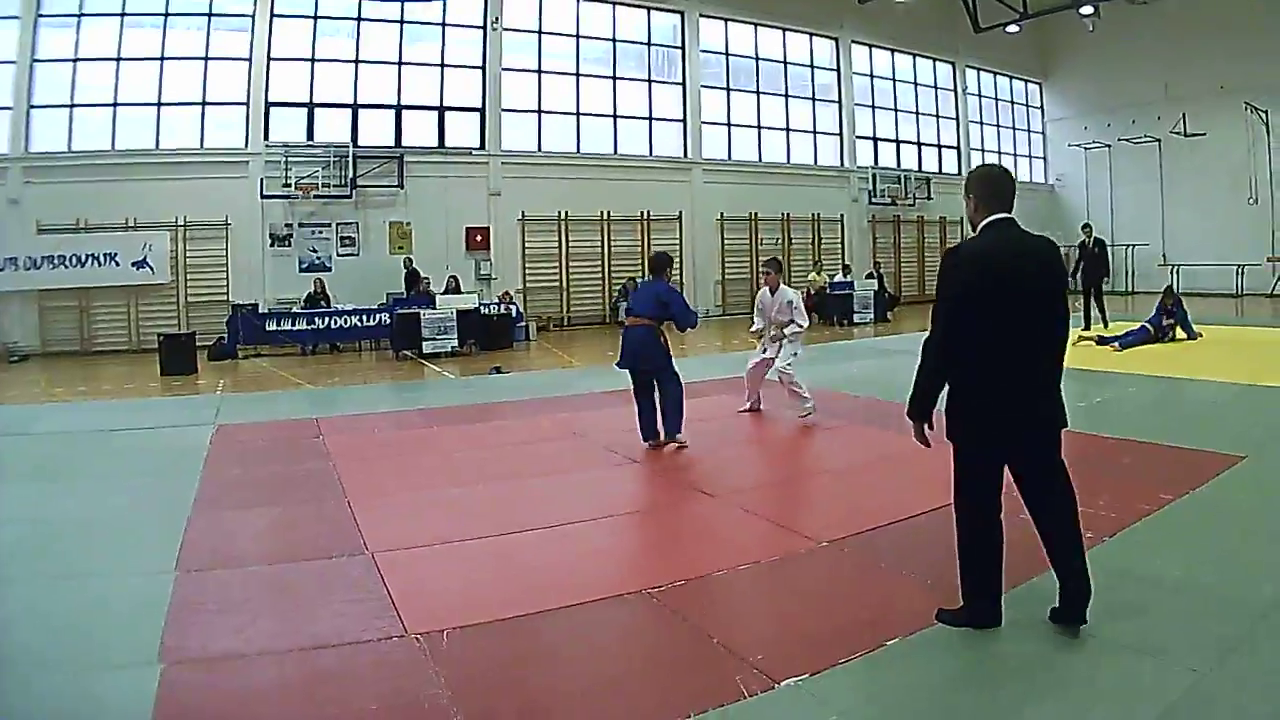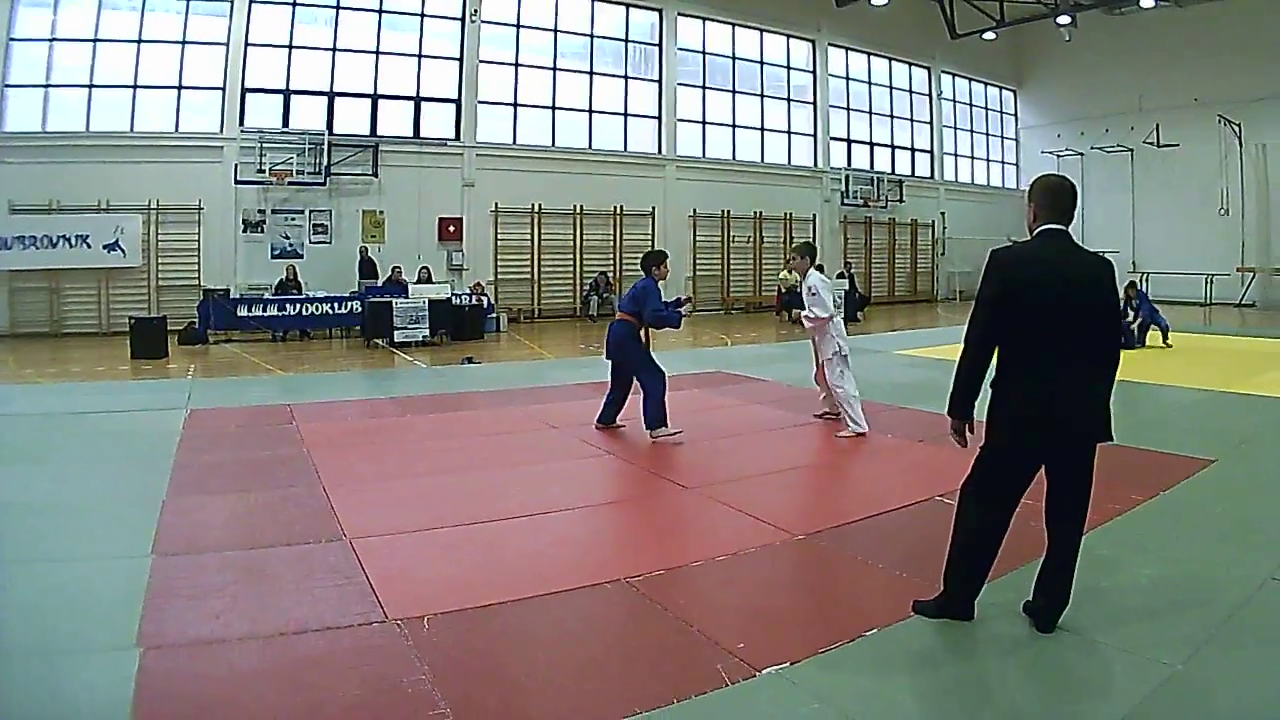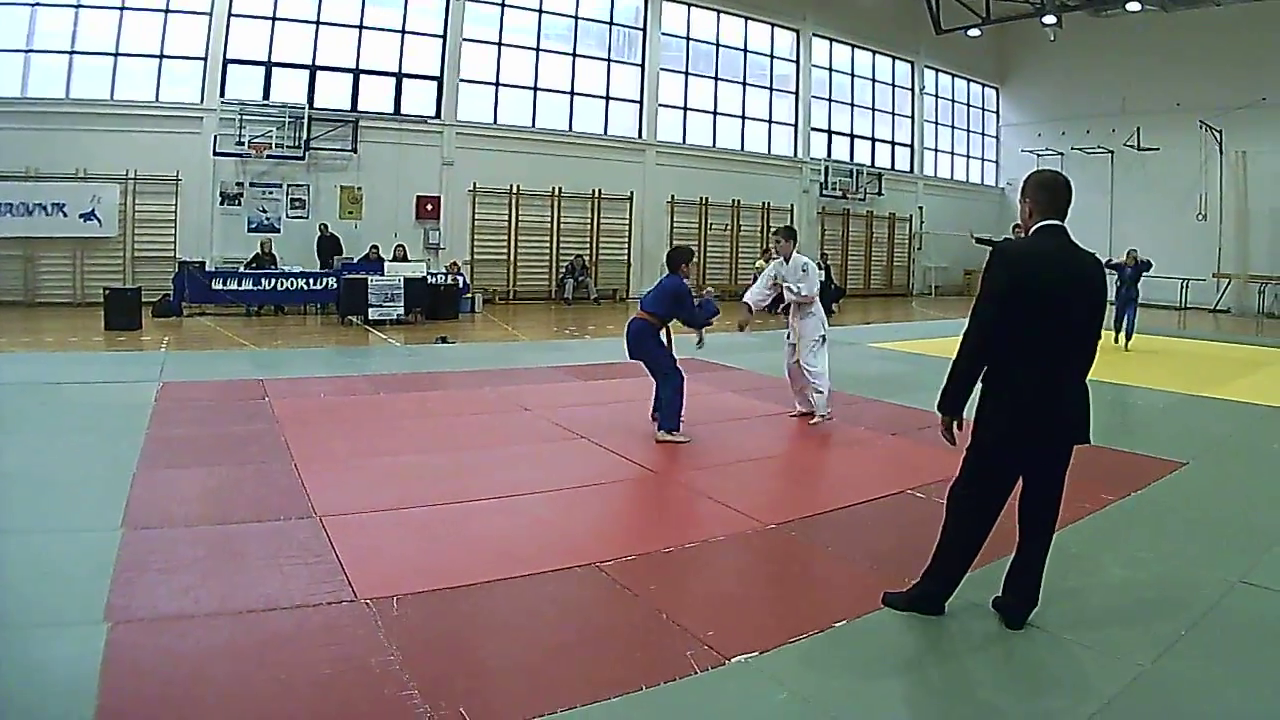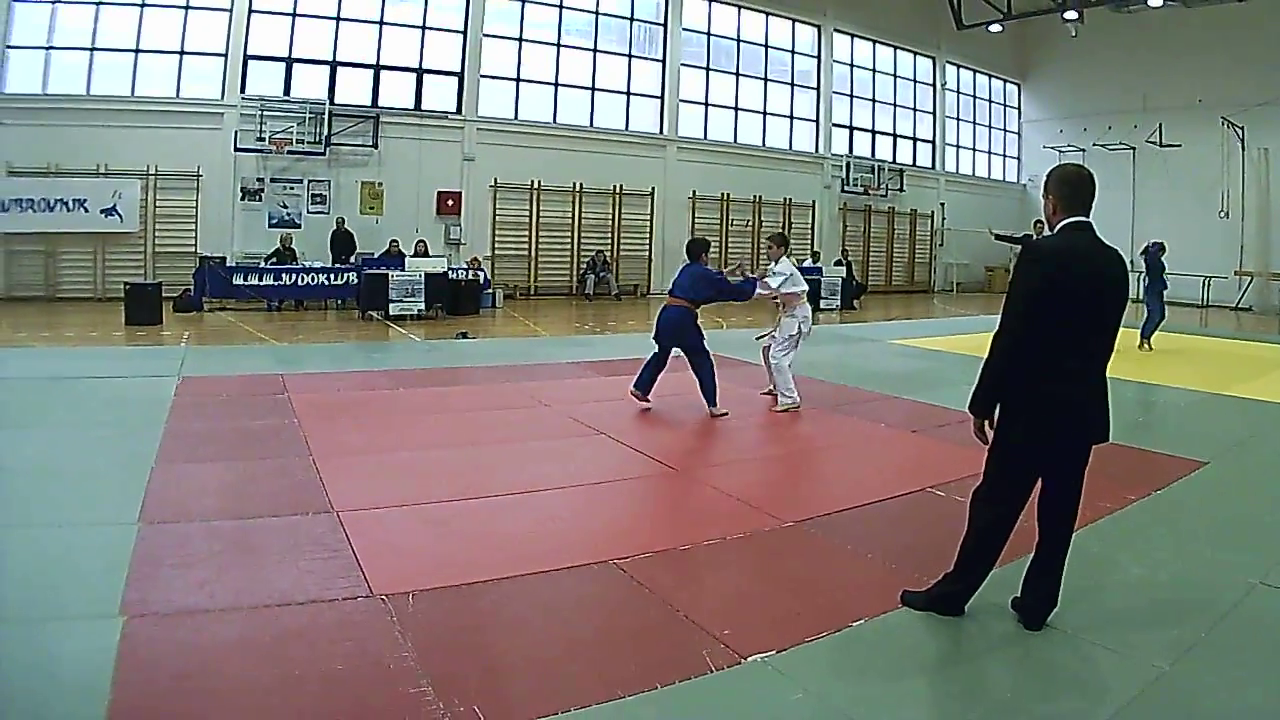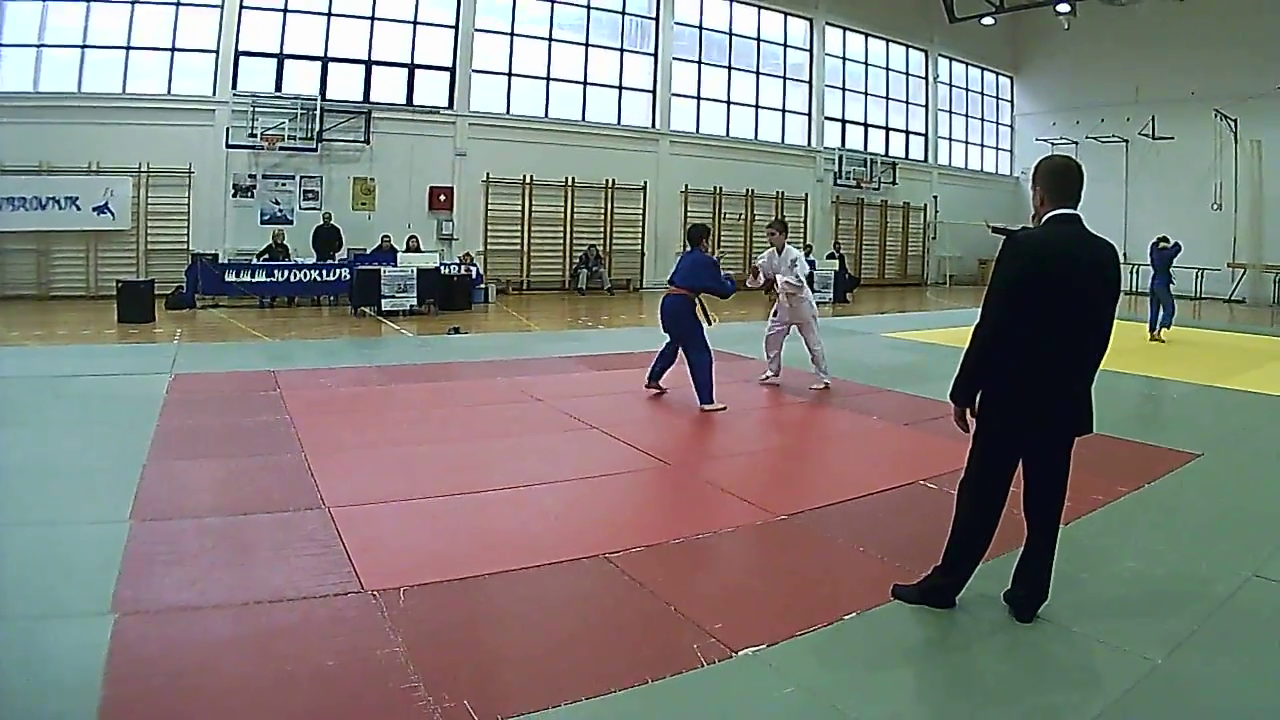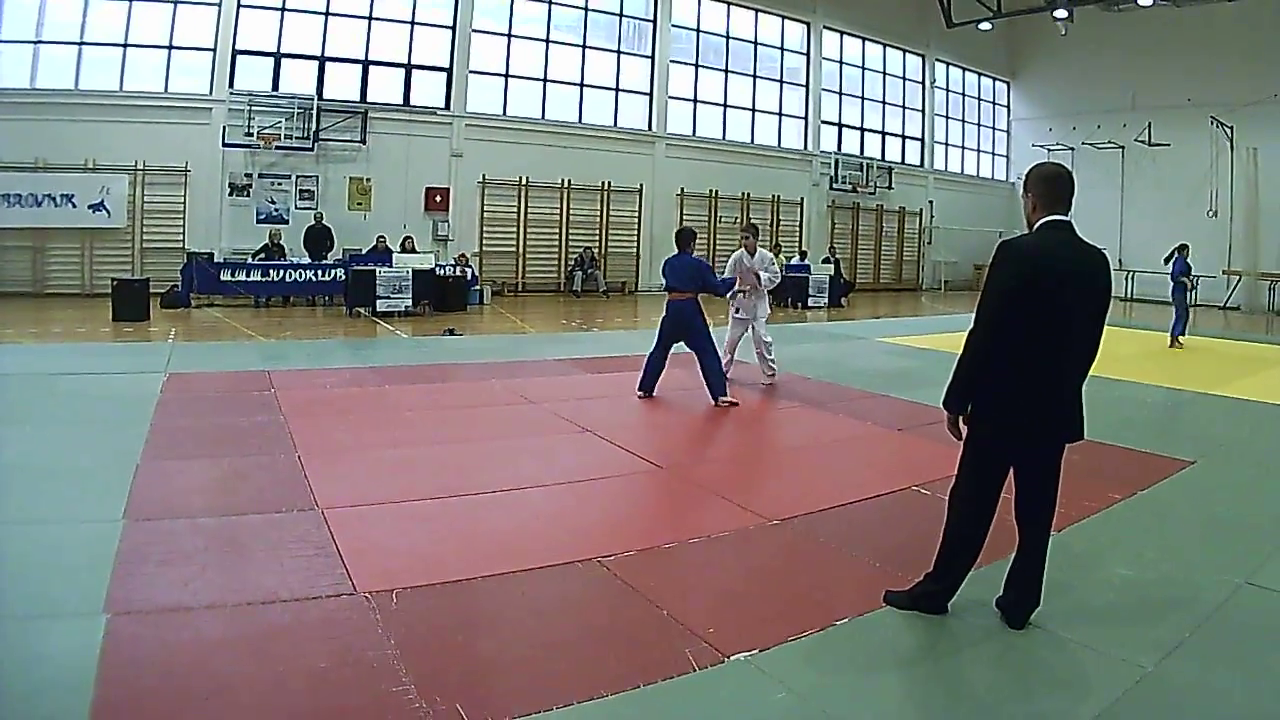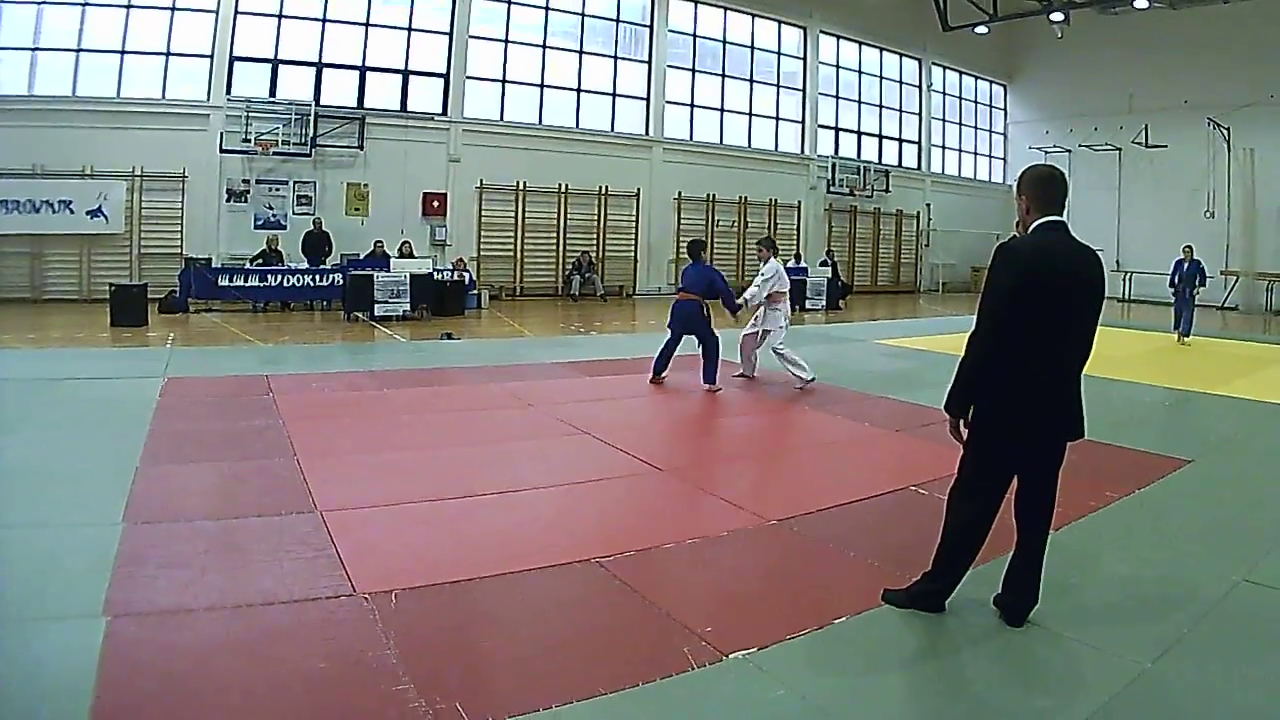
dt=0.7s
person 1, frame 1
left shoulder: (963, 259)
right shoulder: (1048, 252)
left elbow: (943, 340)
right elbow: (1059, 326)
left wrist: (921, 406)
left hip: (980, 407)
right hip: (1038, 403)
left knee: (977, 509)
right knee: (1053, 501)
left ankle: (981, 606)
right ankle: (1073, 602)
person 1, frame 2
left shoulder: (1008, 262)
right shoulder: (1099, 268)
left elbow: (980, 341)
right elbow: (1110, 347)
left wrist: (961, 405)
left hip: (1021, 411)
right hip: (1081, 413)
left knee: (983, 502)
right knee: (1067, 513)
left ankle: (957, 597)
right ankle: (1048, 606)
person 1, frame 3
left shoulder: (1011, 256)
right shoulder: (1091, 267)
left elbow: (979, 338)
right elbow: (1088, 344)
left wrist: (951, 402)
left hip: (1011, 408)
right hip: (1065, 410)
left knee: (971, 501)
right knee: (1040, 511)
left ankle: (932, 592)
right ankle: (1017, 603)
person 1, frame 4
left shoulder: (1042, 254)
right shoulder: (1114, 262)
left elbow: (1011, 337)
right elbow: (1104, 339)
left wrist: (983, 403)
left hip: (1033, 408)
right hip: (1084, 408)
left knee: (995, 503)
right knee: (1059, 511)
left ankle: (952, 592)
right ankle: (1037, 603)
person 1, frame 5
left shoulder: (1024, 246)
right shoulder: (1105, 255)
left elbow: (992, 329)
right elbow: (1100, 335)
left wrist: (963, 392)
left hip: (1012, 398)
right hip: (1066, 401)
left knee: (981, 496)
right knee: (1045, 504)
left ankle: (944, 584)
right ankle: (1027, 596)
person 1, frame 6
left shoulder: (1017, 253)
right shoulder: (1096, 262)
left elbow: (985, 336)
right elbow: (1089, 341)
left wrist: (957, 400)
left hip: (1003, 405)
right hip: (1057, 408)
left knee: (972, 502)
right knee: (1037, 510)
left ankle: (935, 590)
right ankle: (1019, 603)
person 1, frame 7
left shoulder: (1015, 254)
right shoulder: (1089, 261)
left elbow: (987, 339)
right elbow: (1082, 338)
left wrist: (958, 403)
left hip: (1006, 406)
right hip: (1058, 406)
left knee: (972, 500)
right knee: (1036, 508)
left ankle: (934, 589)
right ankle: (1018, 600)
person 2, frame 1
left shoulder: (640, 288)
right shoulder: (668, 291)
right elbow: (687, 320)
right wrist: (689, 314)
left hip: (630, 336)
right hip: (648, 338)
left knee: (643, 389)
right knee: (670, 384)
left ankle: (651, 436)
right ankle: (673, 432)
person 2, frame 2
left shoulder: (643, 285)
right shoulder: (650, 288)
left elbow: (652, 309)
right elbow: (654, 317)
left wrist: (678, 303)
right wrist: (679, 313)
left hip: (619, 333)
right hip: (627, 335)
left knee: (621, 380)
right knee: (653, 378)
left ankle: (605, 420)
right ankle: (656, 427)
person 2, frame 3
left shoulder: (667, 282)
right shoulder: (680, 287)
right elbow: (695, 319)
right wrist: (707, 301)
left hip: (638, 329)
right hip: (645, 333)
left knee: (665, 369)
right knee: (671, 378)
left ankle: (661, 410)
right ankle: (666, 430)
person 2, frame 4
left shoulder: (686, 270)
right shoulder: (707, 275)
right elbow: (733, 292)
left wrist: (725, 273)
right wrist: (750, 281)
left hip: (666, 315)
right hip: (682, 318)
left knee: (661, 355)
right knee: (701, 361)
left ankle: (640, 388)
right ankle: (713, 406)
person 2, frame 5
left shoulder: (687, 257)
right shoulder: (704, 261)
right elbow: (723, 291)
right wrist: (729, 280)
left hip: (670, 303)
right hip: (682, 307)
left knee: (674, 344)
right knee: (700, 352)
left ankle: (653, 379)
right ankle: (705, 401)
person 2, frame 6
left shoulder: (668, 263)
right shoulder: (699, 265)
right elbow: (717, 288)
right wrist: (730, 281)
left hip: (672, 308)
right hip: (690, 309)
left knee: (660, 350)
right knee: (707, 352)
left ankle: (645, 389)
right ankle: (720, 395)
person 2, frame 7
left shoulder: (687, 270)
right shoulder: (709, 271)
right elbow: (725, 293)
right wrist: (735, 309)
left hip: (678, 307)
right hip: (692, 309)
left knee: (674, 340)
right knee: (710, 343)
left ankle: (656, 374)
right ankle: (709, 382)
person 3, frame 1
left shoulder: (791, 296)
right shoulder: (762, 294)
left elbow: (802, 323)
right elbow: (758, 316)
left wrist: (782, 334)
right wrist: (757, 329)
left hip: (789, 338)
right hip: (770, 338)
left knee: (783, 369)
right knee: (754, 369)
left ankle: (807, 405)
right ankle: (752, 403)
person 3, frame 2
left shoulder: (816, 282)
right shoulder: (809, 280)
left elbow: (824, 313)
left wrist: (804, 317)
right wrist: (807, 317)
left hip: (830, 334)
right hip: (823, 334)
left knee: (838, 381)
right knee: (822, 376)
left ankle: (857, 425)
right ankle: (834, 409)
person 3, frame 3
left shoulder: (805, 264)
right shoulder: (777, 266)
left elbow: (808, 293)
right elbow: (761, 289)
left wrist: (784, 288)
right wrist: (747, 311)
left hip: (811, 318)
right hip: (795, 318)
left knee: (812, 364)
right knee: (794, 365)
left ankle: (822, 409)
right ankle: (806, 406)
person 3, frame 4
left shoulder: (785, 269)
right shoulder: (777, 266)
left elbow: (767, 288)
right elbow: (764, 284)
right wrist: (756, 279)
left hip: (796, 317)
right hip: (788, 314)
left knee: (778, 356)
right knee: (768, 348)
left ankle: (790, 400)
right ankle: (776, 386)
person 3, frame 5
left shoulder: (794, 255)
right shoulder: (768, 256)
left elbow: (798, 281)
right elbow: (758, 280)
left wrist: (776, 278)
right wrist: (753, 273)
left hip: (801, 302)
right hip: (783, 301)
left knee: (813, 342)
right knee: (772, 336)
left ankle: (823, 378)
right ankle: (773, 372)
person 3, frame 6
left shoulder: (766, 256)
right shoulder: (737, 257)
left elbow: (775, 278)
right elbow: (728, 279)
left wrist: (758, 276)
right wrist: (733, 292)
left hip: (758, 300)
right hip: (740, 299)
left knee: (761, 338)
right knee: (732, 338)
left ankle: (769, 372)
right ankle: (724, 370)
person 3, frame 7
left shoulder: (771, 268)
right shoulder: (769, 266)
left elbow: (759, 289)
right elbow: (763, 290)
left wrist: (743, 300)
left hip: (776, 311)
right hip: (767, 309)
left knee: (776, 346)
right knee: (747, 338)
left ankle: (806, 376)
right ankle: (747, 370)
